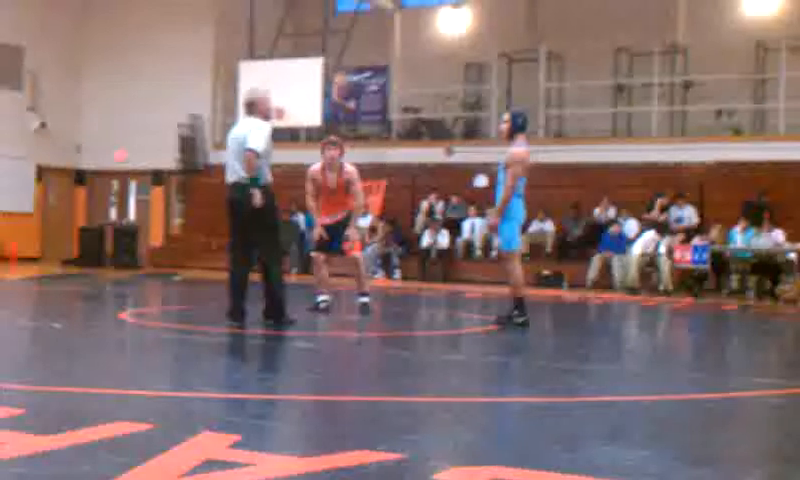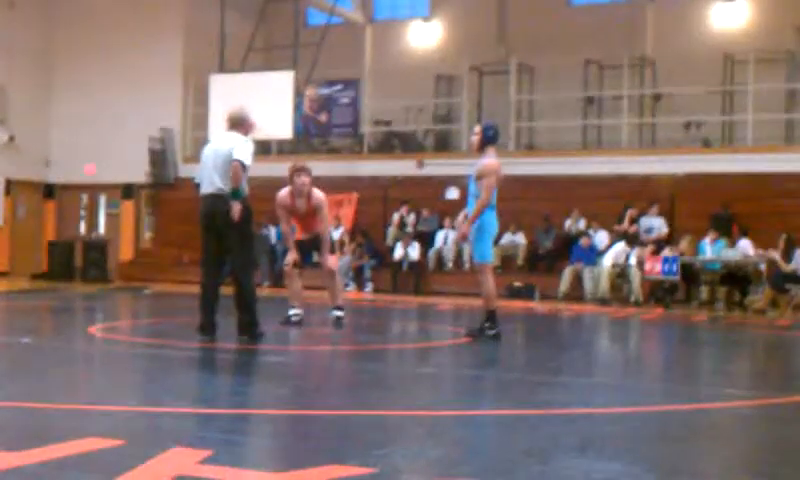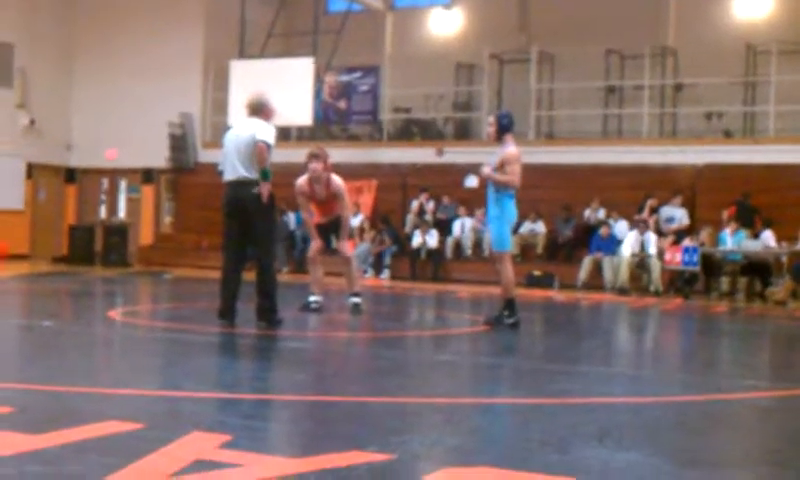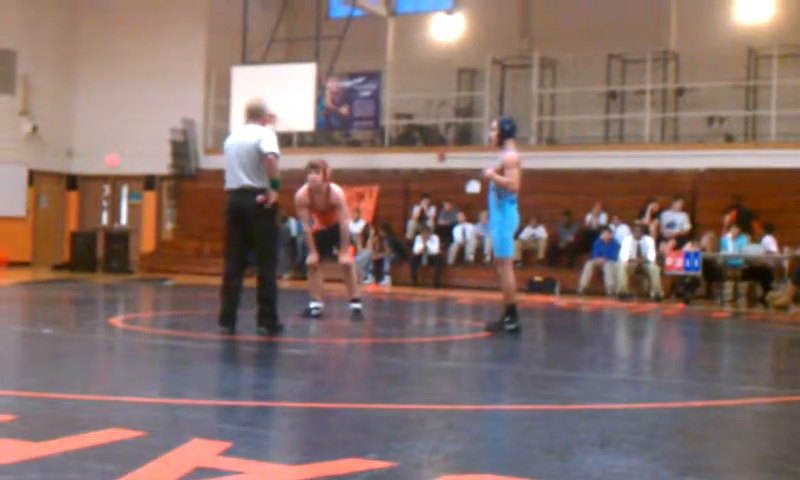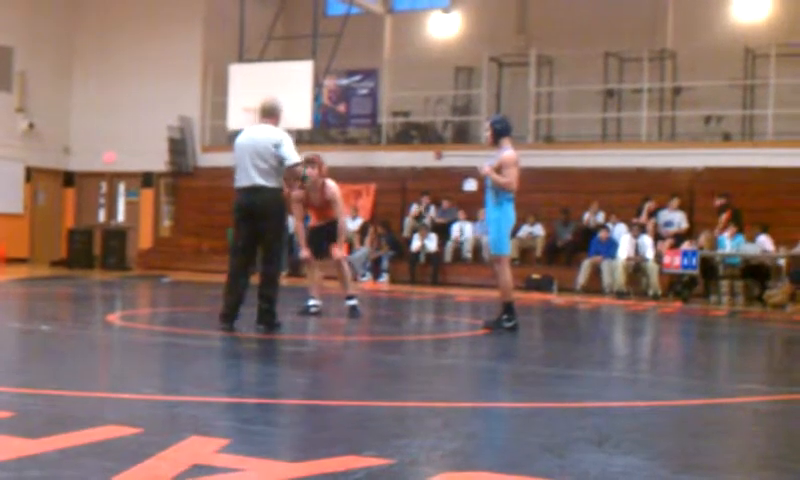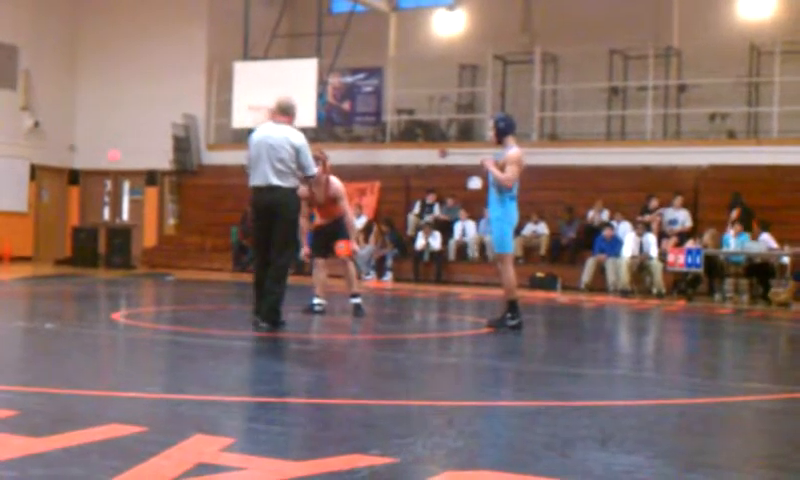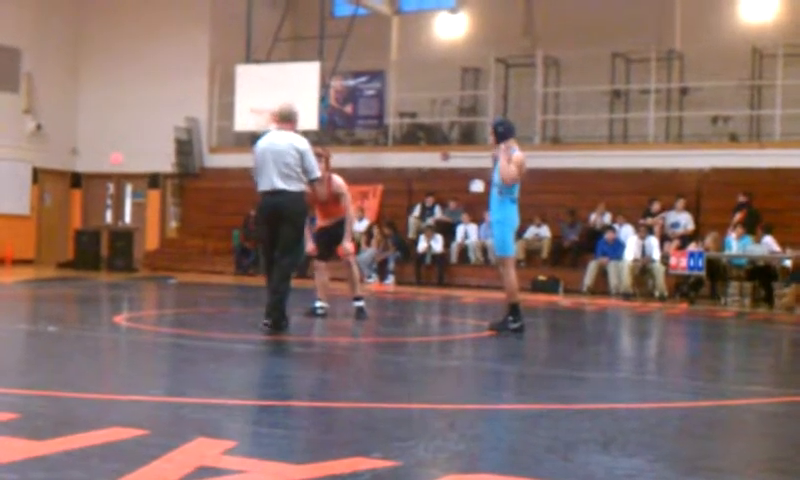
dt=0.5s
person 1, frame 1
left shoulder: (236, 128)
right shoulder: (261, 127)
left elbow: (231, 163)
right elbow: (251, 155)
left wrist: (241, 185)
right wrist: (255, 187)
left hip: (234, 192)
right hip: (255, 192)
left knee: (239, 256)
right knee: (269, 255)
left ankle: (236, 313)
right ankle: (275, 313)
person 1, frame 2
left shoulder: (211, 144)
right shoulder: (243, 142)
left elbow: (200, 179)
right elbow: (236, 167)
left wrist: (211, 198)
right wrist: (235, 199)
left hip: (208, 204)
right hip: (231, 205)
left knee: (210, 268)
right knee: (242, 268)
left ankle: (207, 327)
right ankle: (248, 328)
person 1, frame 3
left shoulder: (232, 131)
right shoulder: (264, 128)
left elbow: (224, 166)
right elbow: (261, 147)
left wrist: (233, 184)
right wrist: (265, 179)
left hip: (232, 191)
right hip: (255, 191)
left knee: (232, 254)
right knee: (264, 254)
left ankle: (226, 313)
right ankle: (266, 314)
person 1, frame 4
left shoulder: (231, 137)
right shoulder: (264, 133)
left elbow: (235, 169)
right elbow: (270, 158)
right wrist: (274, 187)
left hip: (234, 198)
right hip: (258, 200)
left knee: (233, 261)
right knee: (266, 261)
left ankle: (227, 319)
right ankle: (267, 320)
person 1, frame 5
left shoulder: (241, 136)
right shoulder: (279, 136)
right elbow: (294, 168)
left hip: (244, 196)
right hip: (270, 198)
left knee: (240, 257)
right knee: (271, 259)
left ankle: (228, 315)
right ankle: (265, 317)
person 1, frame 6
left shoulder: (255, 135)
right shoulder: (296, 137)
left elbow: (250, 168)
right elbow: (310, 175)
right wrist: (297, 177)
left hip: (259, 195)
right hip: (285, 197)
left knee: (261, 255)
right knee: (281, 257)
left ankle: (260, 310)
right ankle: (270, 315)
person 1, frame 7
left shoulder: (260, 143)
right shoulder: (299, 142)
left elbow: (256, 177)
right elbow: (314, 179)
right wrist: (320, 197)
left hip: (267, 201)
right hip: (292, 201)
left knee: (271, 257)
right knee: (287, 258)
left ankle: (276, 313)
right ankle: (274, 314)
person 2, frame 1
left shoulder: (517, 151)
right shoulder: (516, 150)
left elbow: (510, 187)
left wrist: (496, 214)
right wrist: (496, 211)
left hip: (509, 210)
right hip: (507, 210)
left knee: (511, 259)
right knee: (510, 260)
left ankle: (520, 312)
right ankle: (517, 310)
person 2, frame 2
left shoulder: (489, 163)
right shoulder: (485, 162)
left elbow: (485, 199)
left wrist: (469, 223)
right wrist: (466, 215)
left hip: (482, 222)
right hip: (479, 222)
left knee: (484, 271)
right knee: (482, 271)
left ankle: (492, 324)
right ankle: (488, 322)
person 2, frame 3
left shoulder: (511, 151)
right shoulder: (503, 151)
left elbow: (515, 182)
left wrist: (490, 175)
right wrist: (490, 174)
left hip: (502, 210)
right hip: (496, 209)
left knee: (503, 260)
right knee: (501, 260)
left ankle: (511, 313)
right ankle: (507, 310)
person 2, frame 4
left shoulder: (510, 156)
right shoulder: (505, 156)
left elbow: (513, 185)
left wrist: (492, 175)
right wrist: (493, 176)
left hip: (504, 215)
right hip: (499, 214)
left knee: (504, 265)
right knee: (502, 266)
left ankle: (512, 318)
right ankle: (508, 316)
person 2, frame 5
left shoulder: (508, 155)
right shoulder: (502, 155)
left elbow: (512, 185)
left wrist: (489, 174)
right wrist: (489, 174)
left hip: (501, 213)
right hip: (495, 212)
left knee: (502, 263)
right knee: (498, 263)
left ankle: (509, 316)
right ankle: (506, 313)
person 2, frame 6
left shoulder: (513, 153)
right shoulder: (505, 153)
left elbow: (508, 182)
left wrist: (490, 167)
right wrist: (492, 166)
left hip: (504, 211)
right hip: (498, 211)
left knee: (505, 261)
right knee: (502, 262)
left ankle: (514, 314)
right ankle: (510, 312)
person 2, frame 7
left shoulder: (516, 156)
right shoulder: (507, 155)
left elbow: (507, 179)
left wrist: (503, 156)
right wrist: (498, 159)
left hip: (505, 215)
right hip: (499, 214)
left knee: (507, 265)
right knee: (504, 265)
left ankle: (515, 317)
right ankle: (512, 315)
person 3, frame 1
left shoulder: (350, 171)
right shoulder: (314, 171)
left elbow: (359, 200)
right elbow: (311, 199)
left wrist: (352, 226)
right wrist: (317, 224)
left hip: (345, 218)
right hip: (325, 220)
left knee: (355, 256)
right knee: (317, 257)
left ankle: (364, 297)
right ankle: (323, 298)
person 3, frame 2
left shoulder: (318, 197)
right shoulder: (282, 197)
left elbow: (325, 226)
right elbow: (284, 225)
left wrist: (325, 254)
right wrist: (292, 250)
left hip: (319, 235)
right hip: (300, 235)
left knee: (331, 268)
right knee: (289, 269)
left ankle: (338, 312)
right ankle: (295, 312)
person 3, frame 3
left shoulder: (337, 183)
right shoulder: (301, 184)
left elbow: (346, 212)
right elbow: (306, 213)
left wrist: (343, 239)
right wrist: (314, 238)
left hip: (338, 219)
right hip: (320, 220)
left knee: (347, 255)
right knee: (313, 256)
left ankle: (355, 298)
right ankle: (316, 298)
person 3, frame 4
left shoulder: (336, 193)
right shoulder: (301, 195)
left elbow: (345, 223)
right elbow: (305, 225)
left wrist: (344, 252)
right wrist: (312, 252)
left hip: (338, 227)
right hip: (320, 228)
left knee: (347, 262)
right knee: (312, 262)
left ankle: (356, 305)
right ankle: (316, 304)
person 3, frame 5
left shoulder: (331, 188)
right shoulder: (298, 191)
left elbow: (341, 218)
right elbow: (298, 221)
left wrist: (340, 247)
right wrist: (303, 248)
left hip: (334, 223)
right hip: (317, 224)
left knee: (340, 259)
right knee: (311, 261)
left ankle: (352, 301)
right ankle: (315, 302)
person 3, frame 6
left shoulder: (335, 185)
right shoulder: (303, 190)
left elbow: (347, 213)
right elbow: (303, 218)
left wrist: (353, 241)
right wrist: (304, 245)
left hip: (340, 222)
right hip: (321, 224)
left knee: (346, 256)
right knee: (318, 261)
left ankle: (356, 300)
right ankle: (319, 301)
person 3, frame 7
left shoulder: (337, 183)
left elbow: (349, 211)
left wrist: (347, 239)
right wrist: (308, 240)
left hip: (341, 223)
right hip: (322, 226)
left knee: (348, 259)
right knee: (319, 263)
left ankle: (359, 303)
right ankle: (321, 304)
